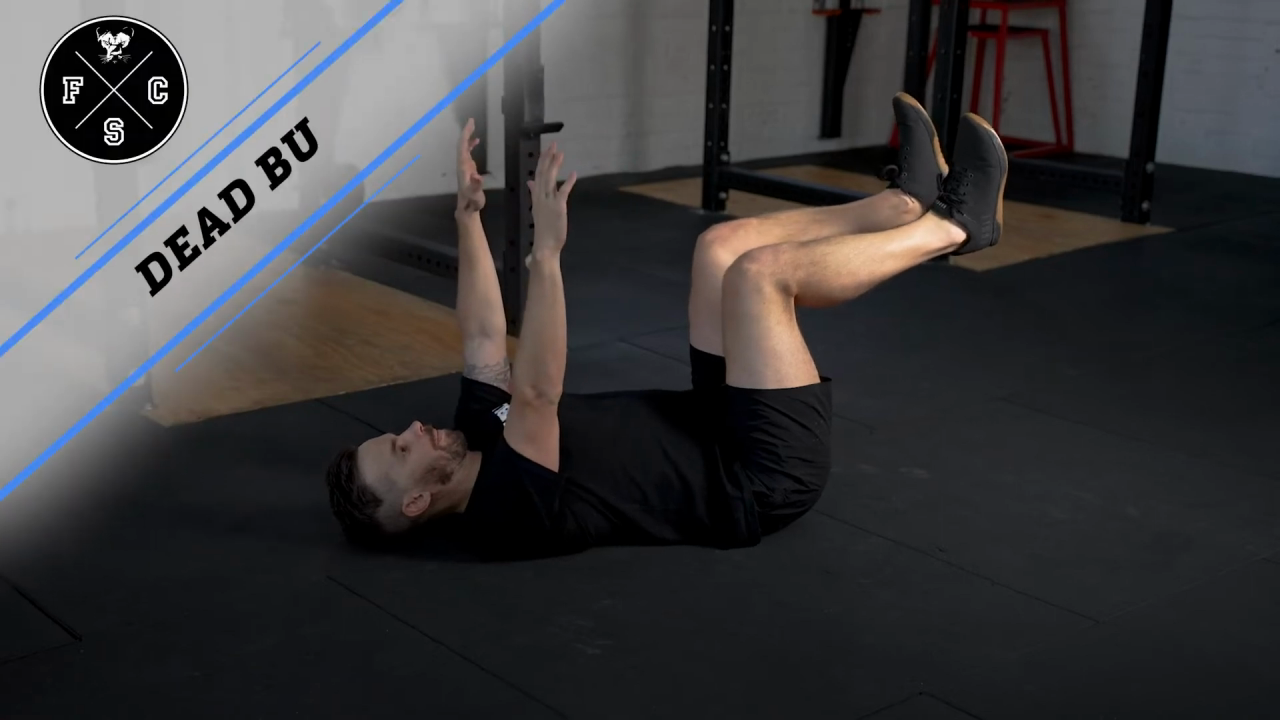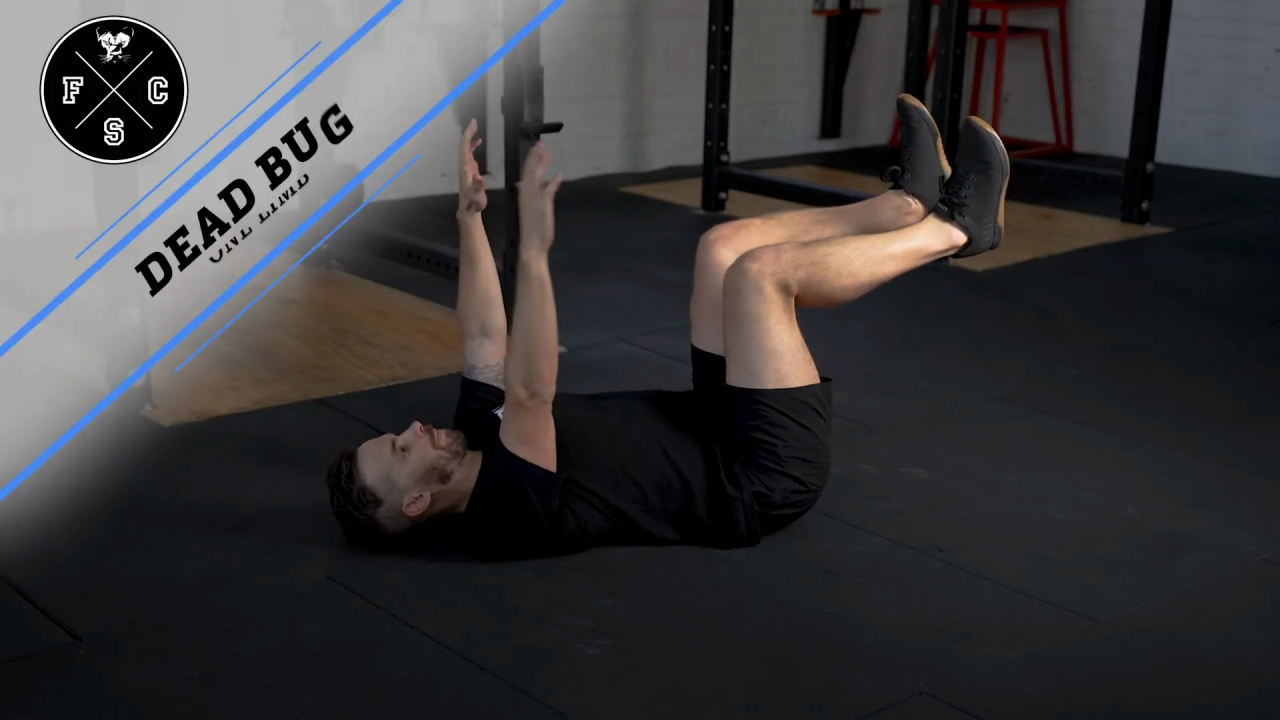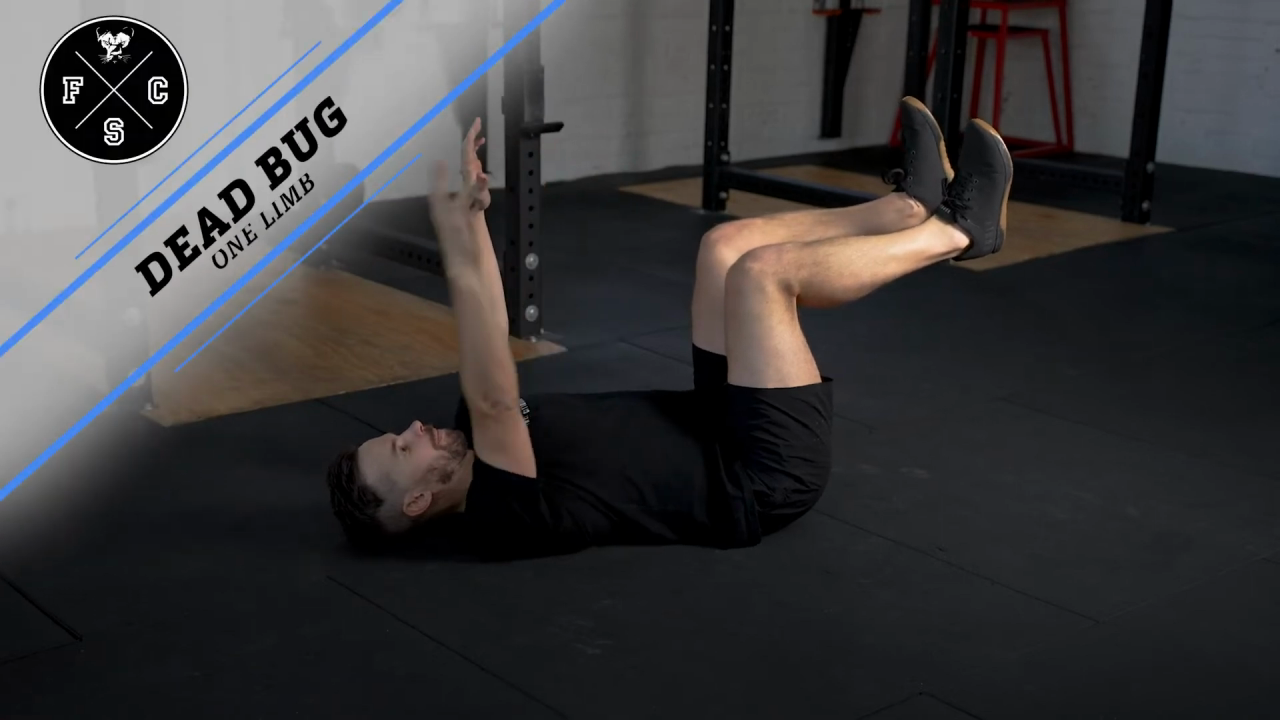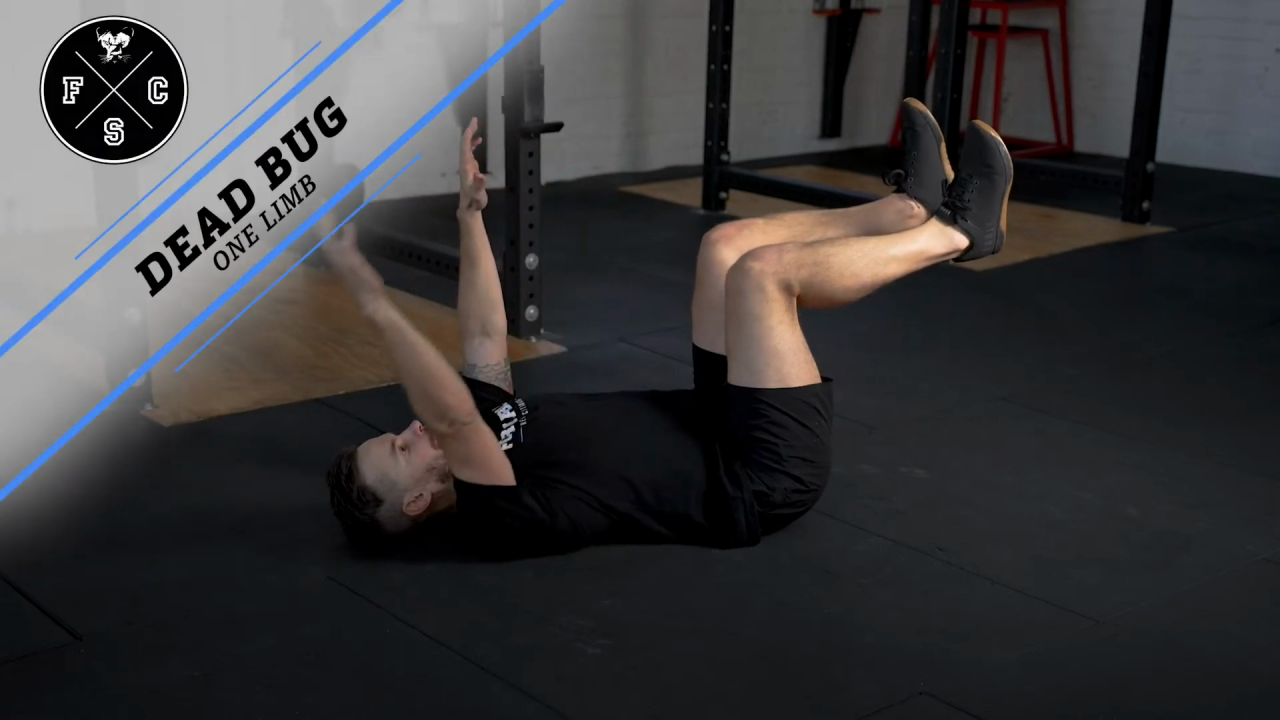
dt=0.2s
person 1, frame 1
left shoulder: (478, 438)
right shoulder: (504, 514)
left elbow: (483, 339)
right elbow: (535, 395)
left wrist: (467, 215)
right wrist: (545, 252)
left hip: (718, 431)
right hip: (762, 477)
left knee: (723, 245)
right knee: (761, 271)
left ankle: (911, 201)
right ankle: (954, 225)
person 1, frame 2
left shoulder: (479, 437)
right shoulder: (502, 516)
left elbow: (484, 339)
right elbow: (532, 393)
left wrist: (469, 217)
right wrist: (532, 253)
left hip: (717, 432)
right hip: (760, 477)
left knee: (726, 246)
right knee: (762, 271)
left ankle: (914, 203)
right ankle: (956, 227)
person 1, frame 3
left shoulder: (475, 439)
right shoulder: (499, 518)
left elbow: (485, 343)
right elbow: (493, 396)
left wrist: (473, 216)
right wrist: (458, 270)
left hip: (720, 430)
right hip: (762, 476)
left knee: (728, 244)
right knee: (763, 269)
left ankle: (915, 206)
right ankle: (958, 230)
person 1, frame 4
left shoulder: (493, 428)
right shoulder: (497, 521)
left elbow: (483, 338)
right elbow: (451, 420)
left wrist: (470, 214)
right wrist: (375, 307)
left hip: (719, 429)
right hip: (758, 478)
left knee: (727, 245)
right knee: (762, 271)
left ankle: (916, 206)
right ankle: (959, 233)
